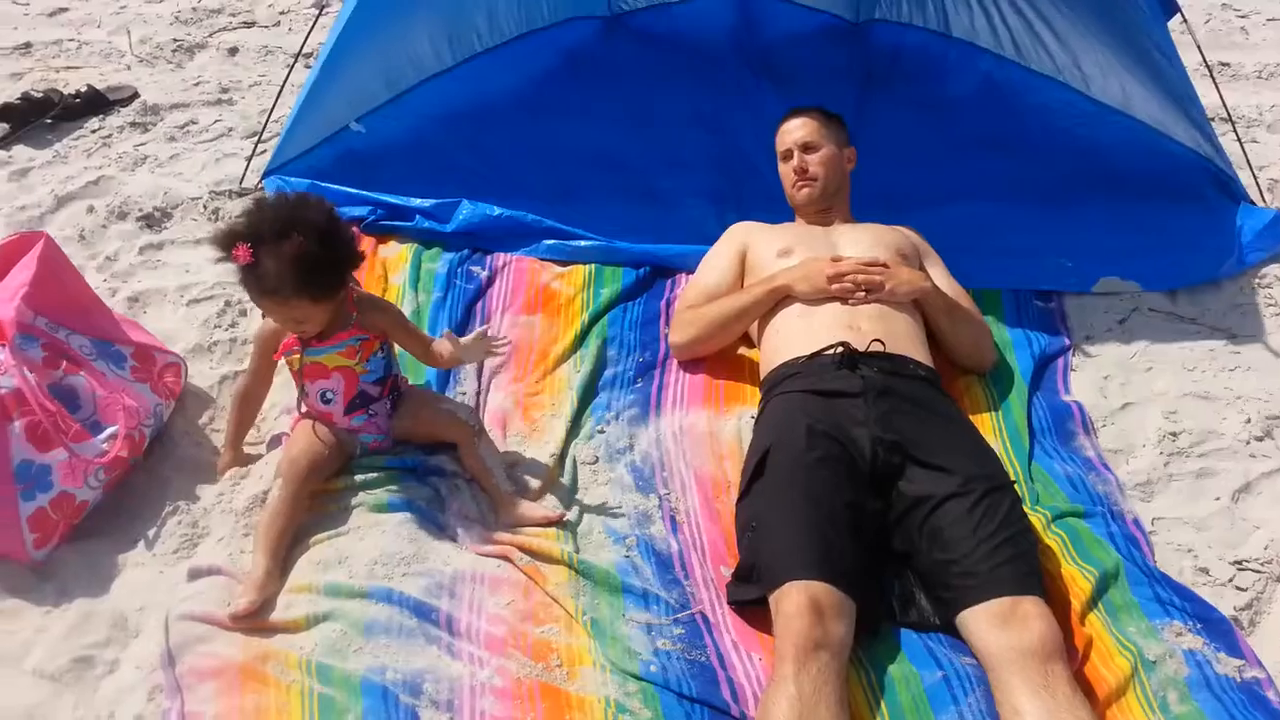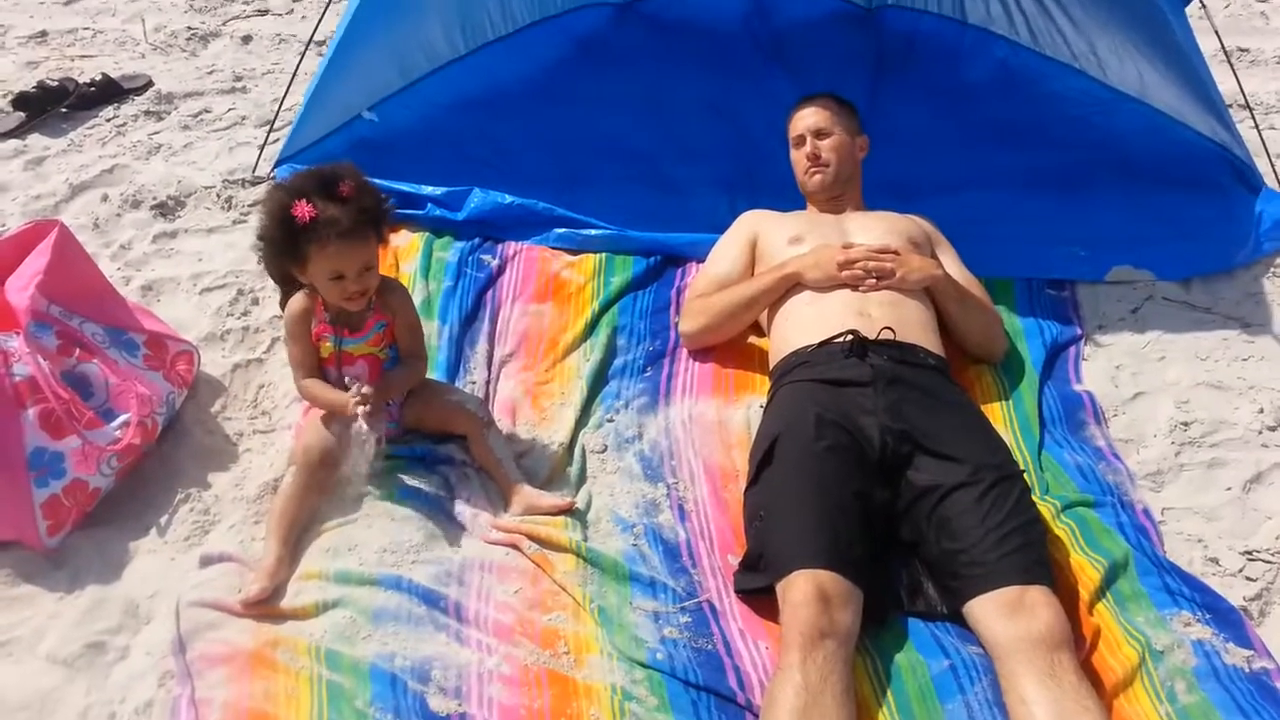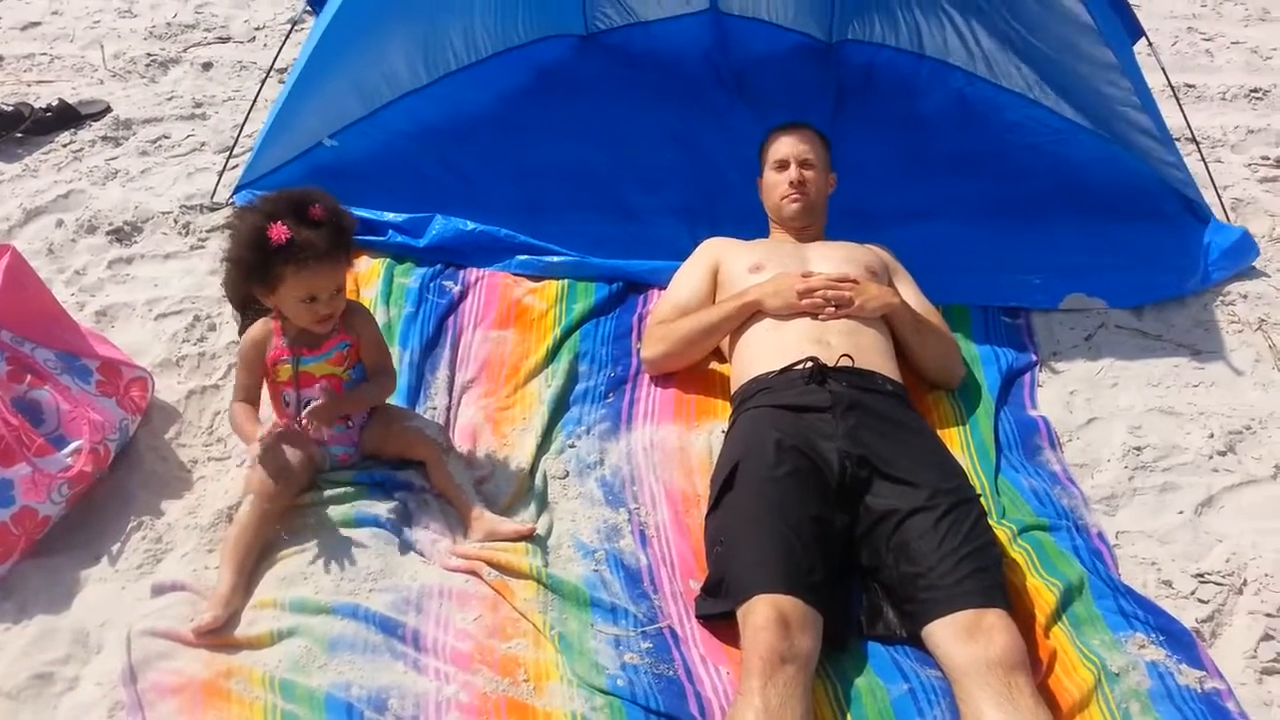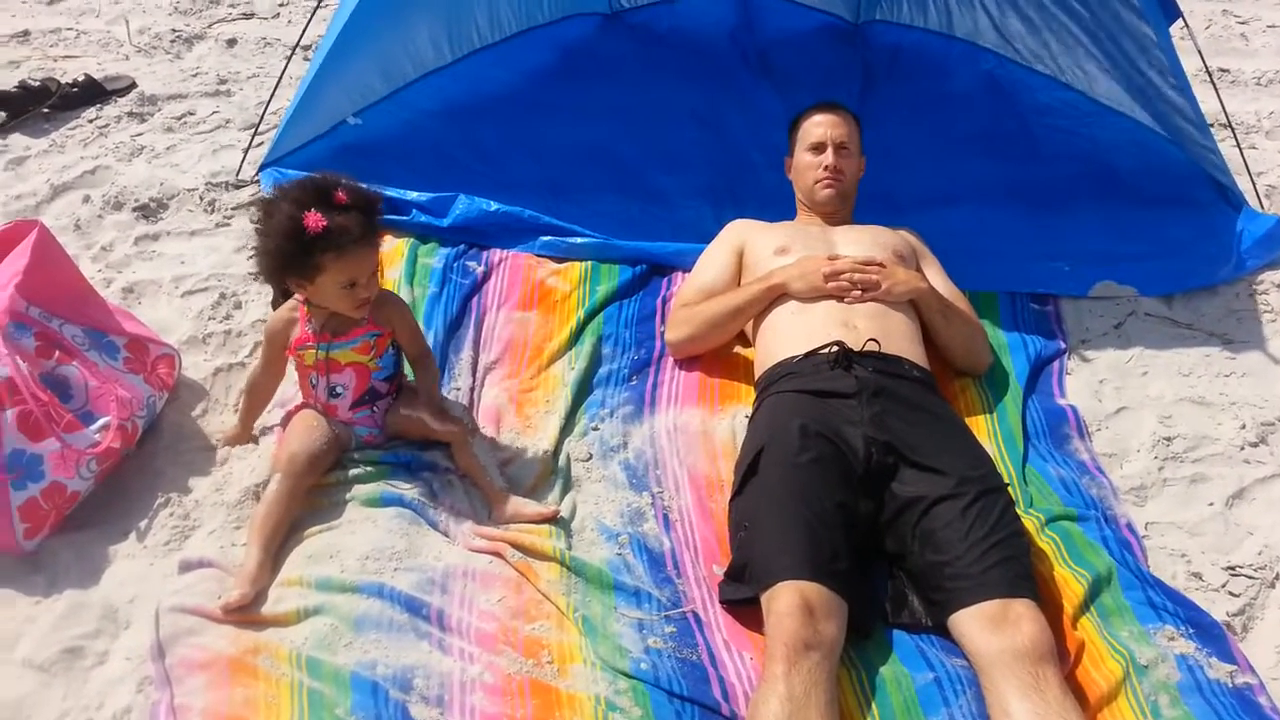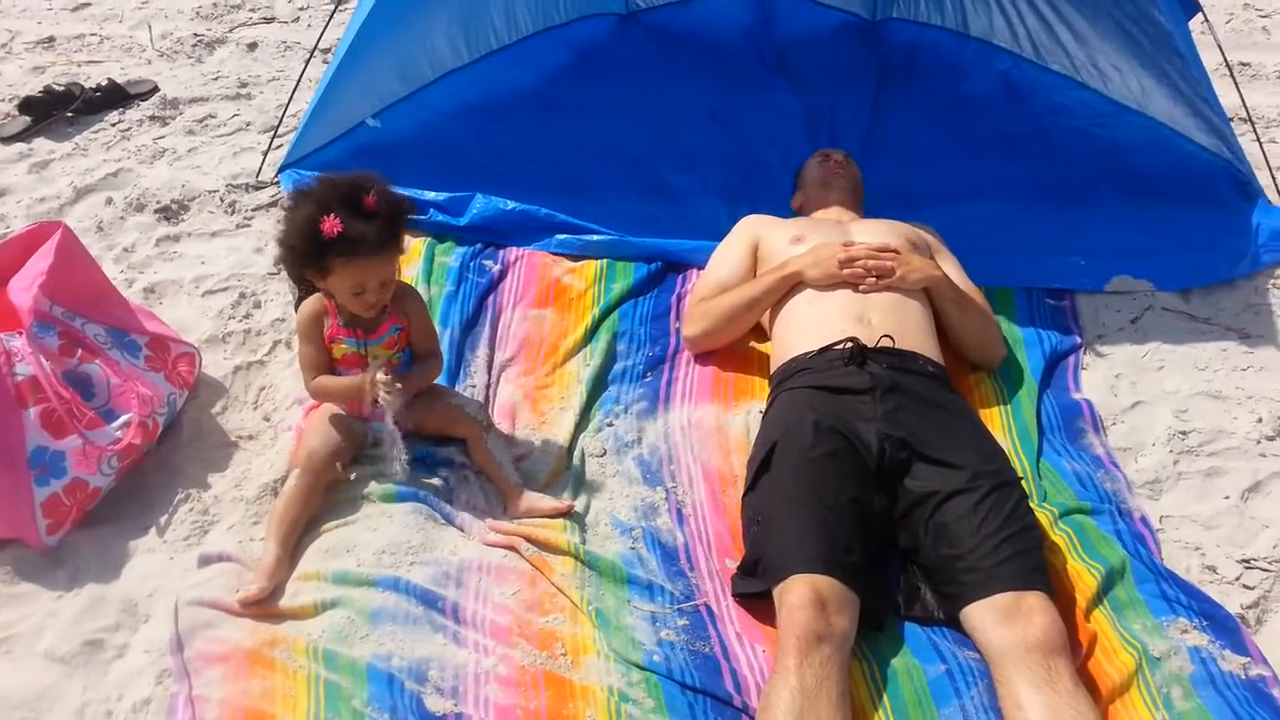
dt=1s
person 1, frame 1
left shoulder: (904, 239)
right shoulder: (750, 236)
left elbow: (981, 352)
right elbow: (682, 334)
left wrist: (921, 288)
right wrist: (785, 284)
left hip: (920, 406)
right hip: (807, 404)
left knee: (1028, 635)
right knee: (807, 629)
person 1, frame 2
left shoulder: (916, 226)
right shoulder: (761, 223)
left elbow: (992, 341)
right elbow: (693, 323)
left wrist: (932, 277)
right wrist: (796, 271)
left hip: (930, 395)
right hip: (817, 393)
left knee: (1035, 625)
right knee: (814, 619)
person 1, frame 3
left shoulder: (874, 257)
right shoulder: (723, 252)
left elbow: (950, 368)
right elbow: (655, 349)
left wrist: (889, 305)
right wrist: (757, 299)
left hip: (890, 422)
right hip: (778, 419)
left knee: (994, 650)
right knee: (775, 642)
person 1, frame 4
left shoulder: (903, 241)
right shoulder: (748, 234)
left elbow: (976, 355)
right elbow: (679, 332)
left wrist: (917, 290)
right wrist: (783, 282)
left hip: (915, 407)
right hip: (801, 404)
left knee: (1021, 639)
right knee: (801, 632)
person 1, frame 5
left shoulder: (916, 236)
right shoulder: (762, 229)
left elbow: (990, 349)
right elbow: (696, 328)
left wrist: (933, 279)
right wrist: (797, 271)
left hip: (929, 401)
right hip: (816, 398)
left knee: (1033, 632)
right knee: (811, 625)
person 2, frame 1
left shoulder: (371, 312)
right shoulder: (273, 332)
left elbow: (428, 350)
right elbow: (252, 388)
left wrist: (458, 352)
right wrist: (233, 447)
left hip: (392, 407)
right hip: (326, 426)
left knee: (464, 425)
right knee: (290, 476)
left ankle: (506, 500)
right ankle: (264, 571)
person 2, frame 2
left shoulder: (392, 296)
right shoulder: (301, 312)
left elbow: (416, 362)
right elbow: (306, 382)
left wrist: (382, 394)
right wrist: (350, 403)
left hip: (399, 396)
right hip: (337, 409)
left knee: (472, 413)
right knee: (307, 460)
left ankle: (516, 490)
right ankle: (275, 557)
person 2, frame 3
left shoulder: (356, 320)
right shoulder: (261, 339)
left elbow: (383, 377)
right elbow: (243, 402)
left wrist: (349, 399)
right wrist: (255, 437)
left hip: (363, 423)
right hip: (299, 439)
left knee: (432, 441)
right knee: (263, 491)
left ankle: (476, 516)
right ankle: (229, 587)
person 2, frame 4
left shoulder: (388, 309)
right shoulder: (287, 322)
left elbow: (421, 358)
right elbow: (264, 379)
left wrist: (429, 404)
right wrist: (242, 430)
left hip: (392, 406)
right hip: (326, 417)
left knee: (459, 425)
right knee: (290, 466)
left ankle: (502, 500)
right ankle: (255, 563)
person 2, frame 5
left shoulder: (407, 301)
right shoulder: (314, 314)
left elbow: (432, 361)
right elbow: (316, 383)
left wrist: (403, 382)
right wrist: (366, 383)
left hip: (408, 399)
right hip: (344, 410)
left knee: (475, 418)
right knee: (309, 464)
left ankle: (516, 495)
right ankle: (274, 557)
